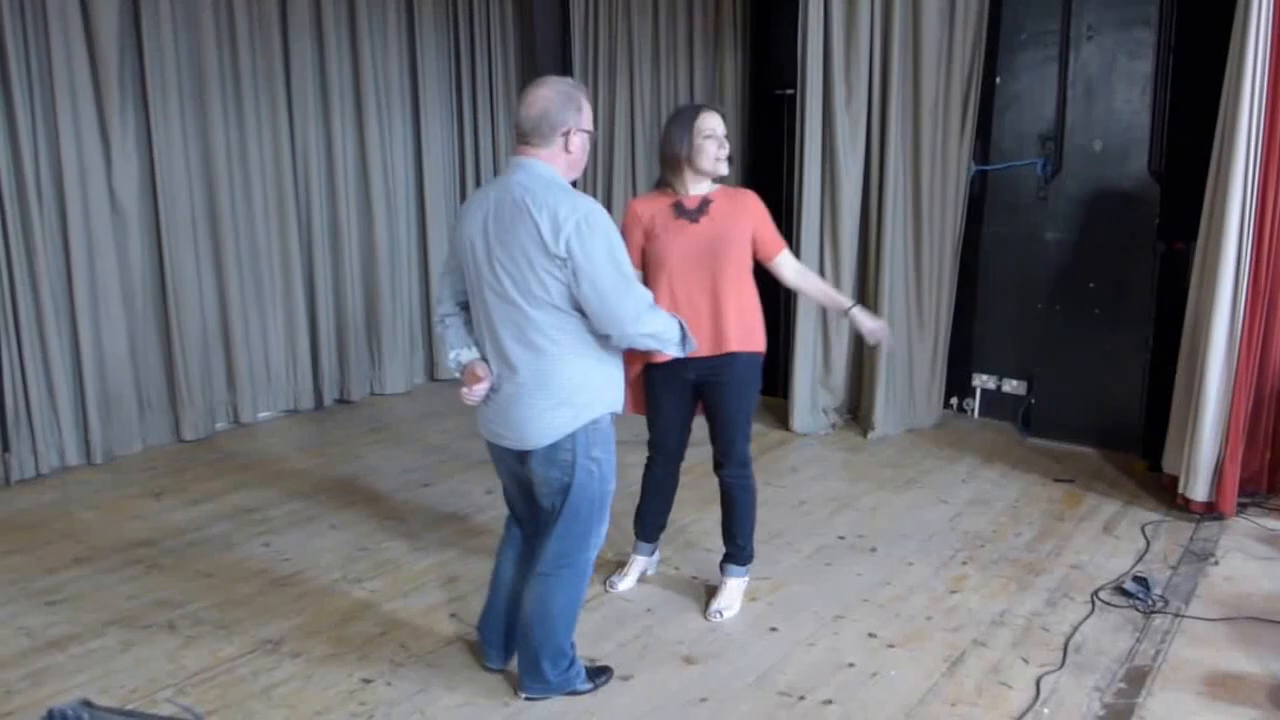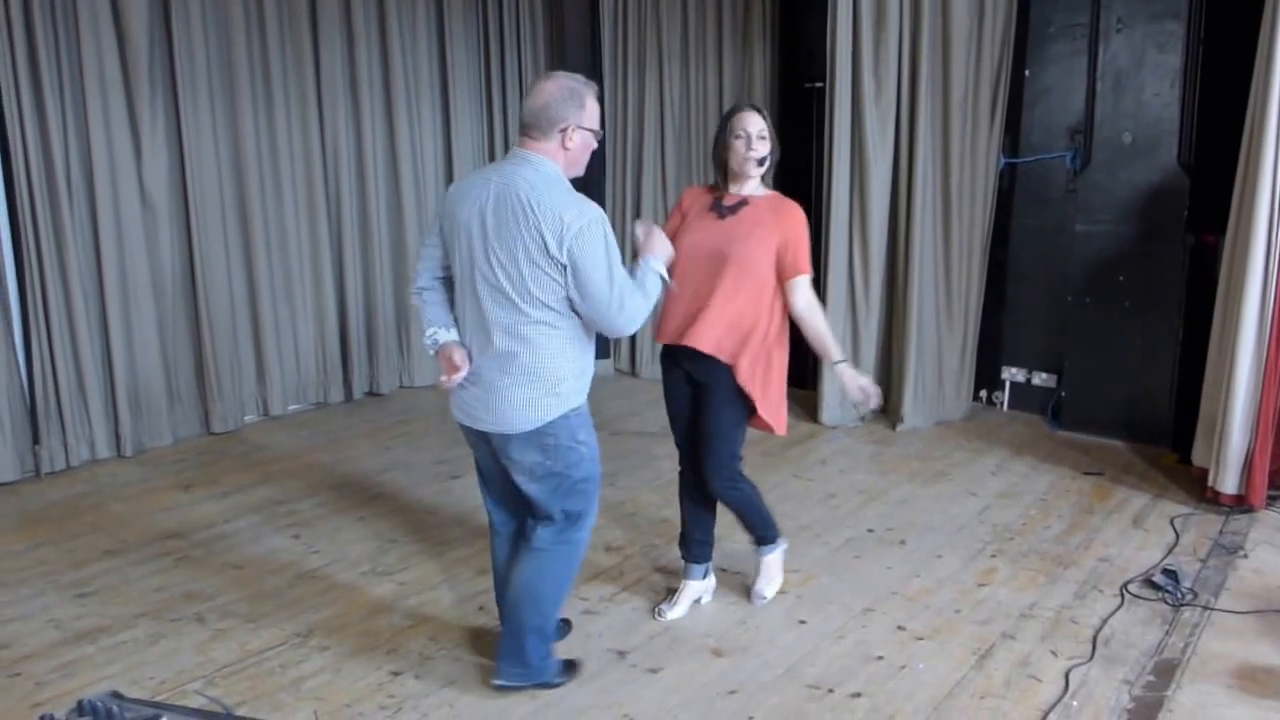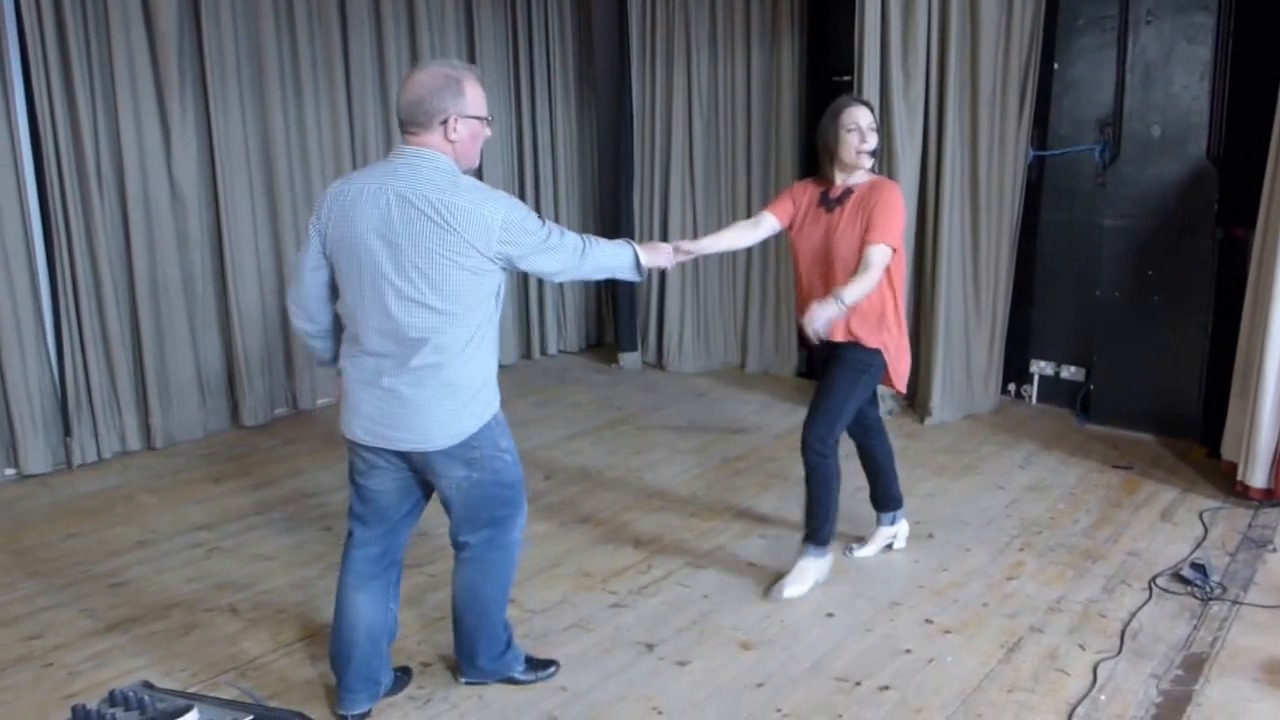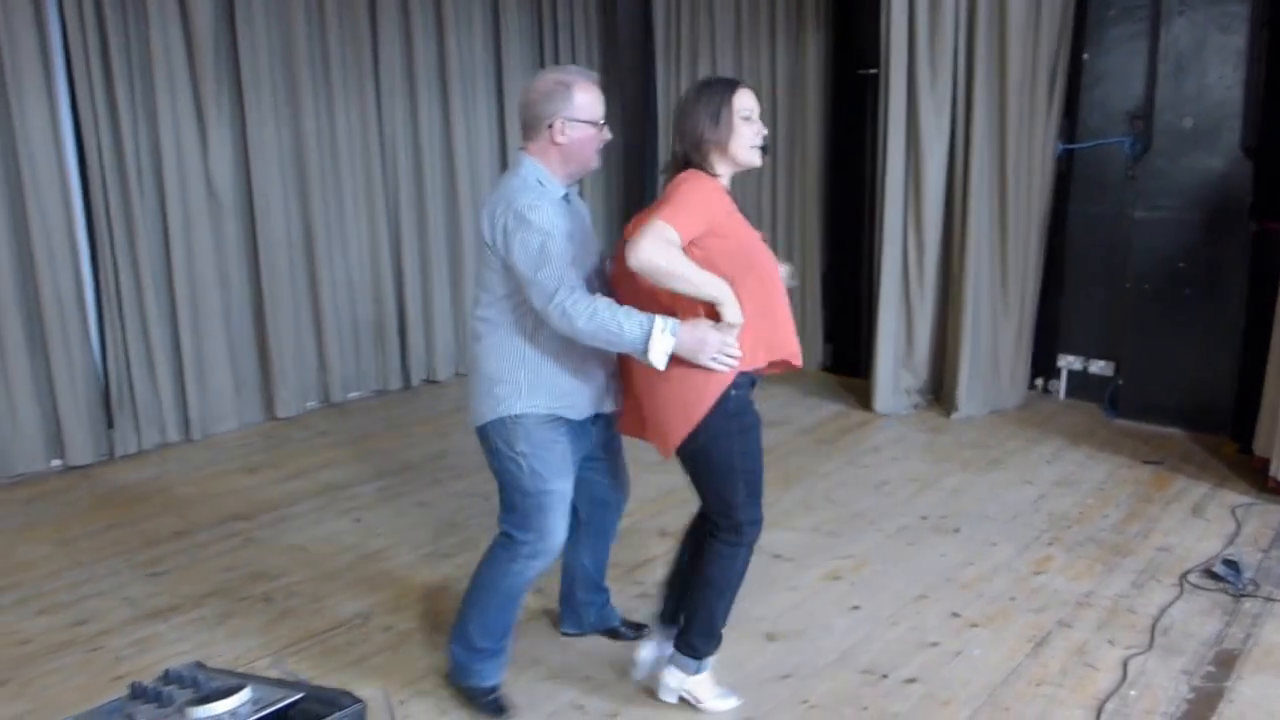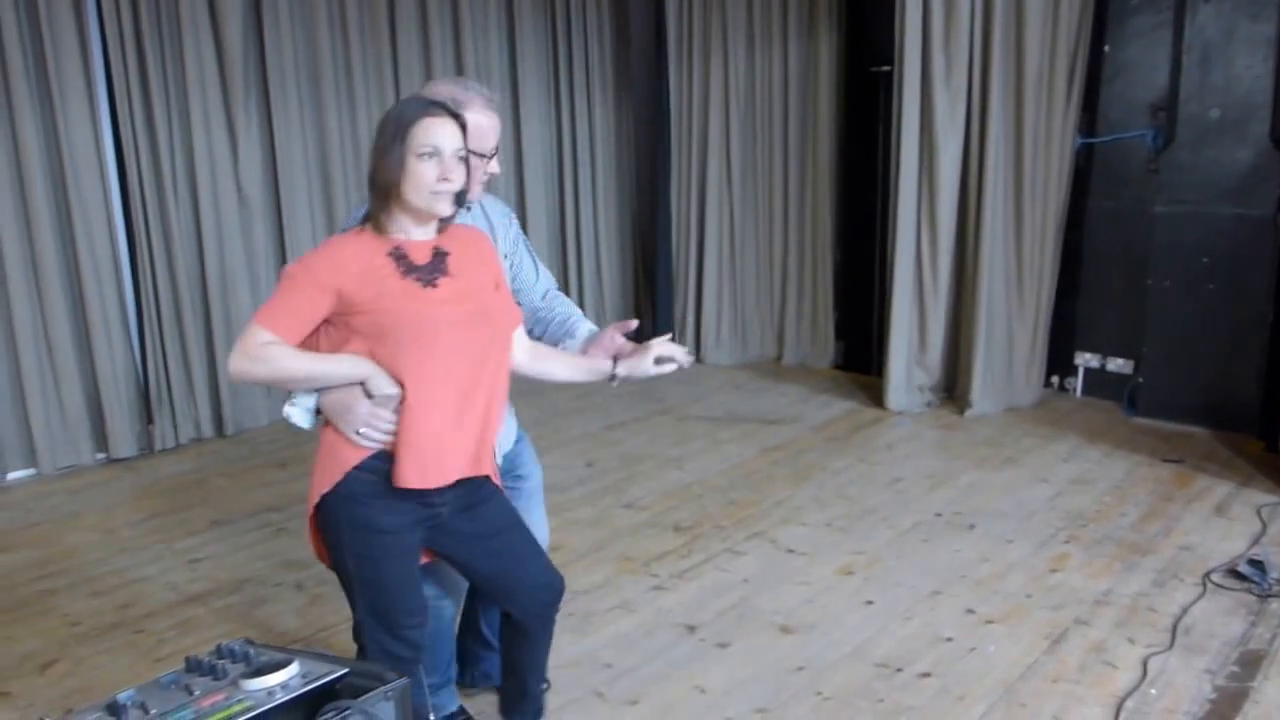
dt=1s
person 1, frame 1
left shoulder: (475, 209)
right shoulder: (574, 213)
left elbow: (449, 307)
right elbow: (625, 318)
left wrist: (468, 360)
right wrist: (678, 334)
left hip: (501, 415)
right hip: (566, 417)
left knee: (525, 528)
right knee: (567, 546)
left ankle: (497, 640)
right ankle: (546, 671)
person 1, frame 2
left shoulder: (464, 192)
right shoulder: (573, 214)
left elbow: (429, 280)
right elbow: (617, 318)
left wrist: (446, 340)
right wrist: (653, 263)
left hip: (474, 400)
right hip: (542, 407)
left knee: (512, 521)
right knee: (563, 524)
left ankle: (525, 623)
right ankle: (523, 659)
person 1, frame 3
left shoulder: (340, 198)
right shoulder: (482, 208)
left elbow: (309, 313)
right elbow: (568, 253)
right wrist: (639, 256)
left hip: (371, 416)
right hip: (456, 416)
left knee: (372, 546)
right knee: (491, 533)
right ankle: (486, 657)
person 1, frame 4
left shoulder: (560, 196)
right shoulder: (525, 205)
left elbow: (595, 278)
right elbow: (568, 308)
right wrist: (672, 335)
left hip: (580, 396)
right hip: (528, 404)
left knee: (602, 503)
right knee: (535, 535)
left ankle: (585, 610)
right ankle: (473, 662)
person 1, frame 5
left shoulder: (495, 217)
left elbow: (539, 301)
left wrist: (585, 340)
right wrist: (331, 395)
left hip: (499, 434)
right knee: (438, 580)
left ankle: (482, 662)
person 2, frame 1
left shoulder: (745, 205)
right shoulder: (644, 210)
left elbow: (791, 270)
left wrist: (851, 309)
right wrist: (635, 345)
left hip: (733, 357)
right hip: (667, 360)
left knee: (733, 464)
right knee: (662, 458)
left ankle: (736, 572)
right ankle: (644, 550)
person 2, frame 2
left shoulder: (785, 215)
right shoulder: (691, 203)
left elbow: (801, 299)
right elbow: (661, 270)
left wrist: (839, 363)
left hip: (734, 359)
right hip: (679, 353)
left knee: (718, 470)
right knee: (691, 466)
left ankle: (769, 548)
right ankle: (697, 574)
person 2, frame 3
left shoulder: (884, 195)
right shoulder: (805, 194)
left elbow: (874, 268)
right elbow: (757, 227)
left wrist: (836, 304)
right wrist: (693, 247)
left hip: (864, 338)
right hip: (829, 335)
left knee: (817, 437)
right knee: (862, 424)
left ankle: (816, 551)
right ankle: (891, 522)
person 2, frame 4
left shoulder: (704, 196)
right shoulder: (698, 191)
right elbow: (643, 253)
left wrist: (751, 277)
right wrist: (721, 291)
left hip: (705, 386)
right hip: (708, 389)
left knee: (721, 512)
right knee: (740, 523)
left ankle: (663, 641)
right ankle: (688, 667)
person 2, frame 5
left shoulder: (477, 249)
right shoulder: (339, 261)
left elbow: (517, 350)
right elbow: (248, 357)
left wrist: (618, 367)
right wrist: (362, 368)
left hip: (462, 481)
right hip: (372, 488)
left knee: (538, 592)
right knee: (396, 652)
